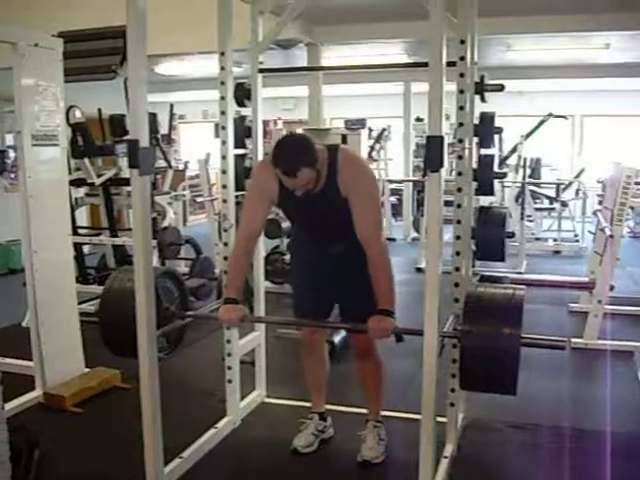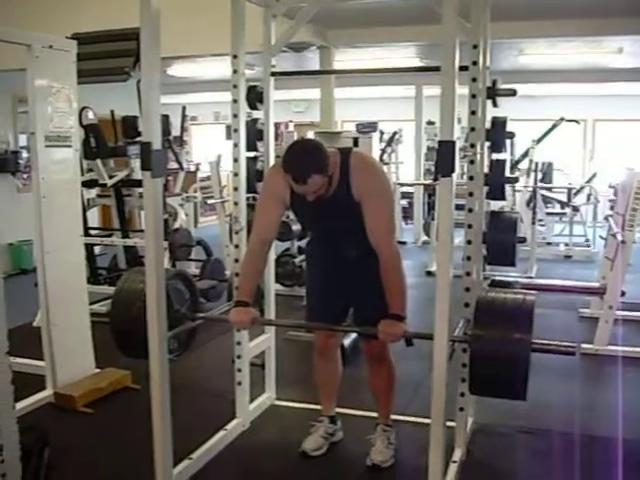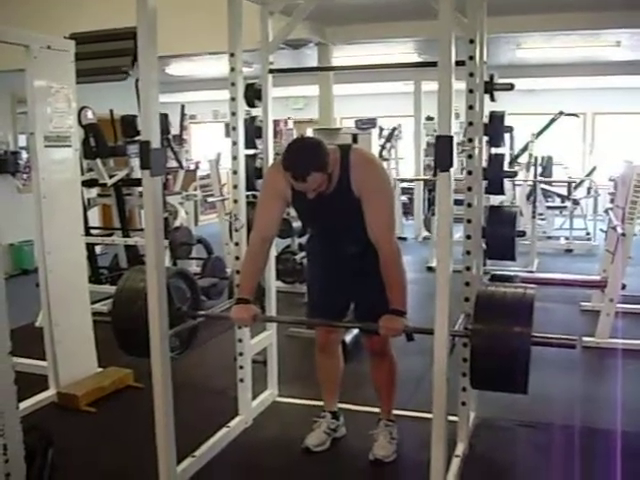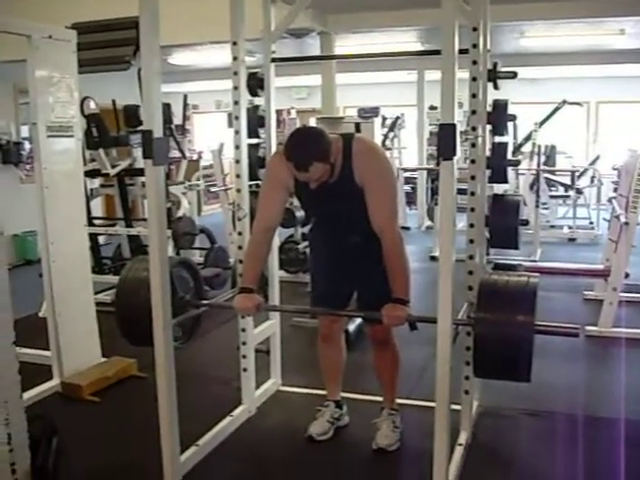
dt=1s
person 1, frame 1
left shoulder: (352, 170)
right shoulder: (265, 175)
left elbow: (374, 242)
right elbow: (246, 237)
left wrist: (385, 310)
right wrist: (232, 299)
left hip: (355, 255)
right hip: (309, 252)
left knee: (363, 342)
right knee: (310, 337)
left ankle: (374, 425)
right ankle: (319, 418)
person 1, frame 2
left shoulder: (365, 173)
right shoulder: (277, 180)
left elbow: (386, 247)
right elbow: (260, 241)
left wrist: (396, 315)
right wrist: (243, 301)
left hip: (369, 259)
right hip: (324, 257)
left knee: (375, 347)
right knee: (323, 341)
left ankle: (384, 429)
right ankle: (328, 422)
person 1, frame 3
left shoulder: (364, 169)
right shoulder: (277, 177)
left elbow: (386, 242)
right elbow: (261, 238)
left wrist: (397, 310)
right wrist: (244, 299)
left hip: (370, 255)
right hip: (325, 253)
left knee: (378, 342)
right knee: (325, 337)
left ankle: (387, 424)
right ankle: (331, 417)
person 1, frame 4
left shoulder: (367, 158)
right shoulder: (280, 166)
left elbow: (388, 231)
right elbow: (264, 227)
left wrist: (400, 299)
right wrist: (248, 288)
left hip: (373, 244)
right hip: (328, 243)
left knee: (380, 331)
right knee: (327, 327)
left ankle: (390, 412)
right ankle: (334, 406)
